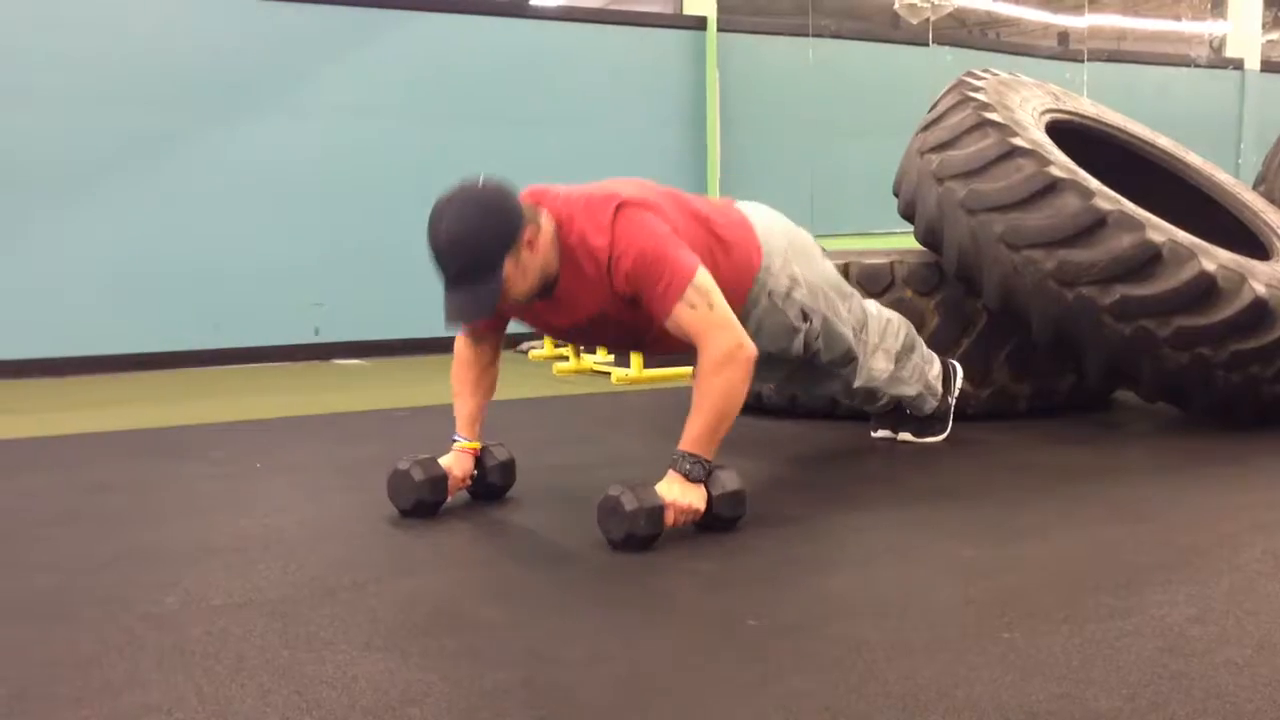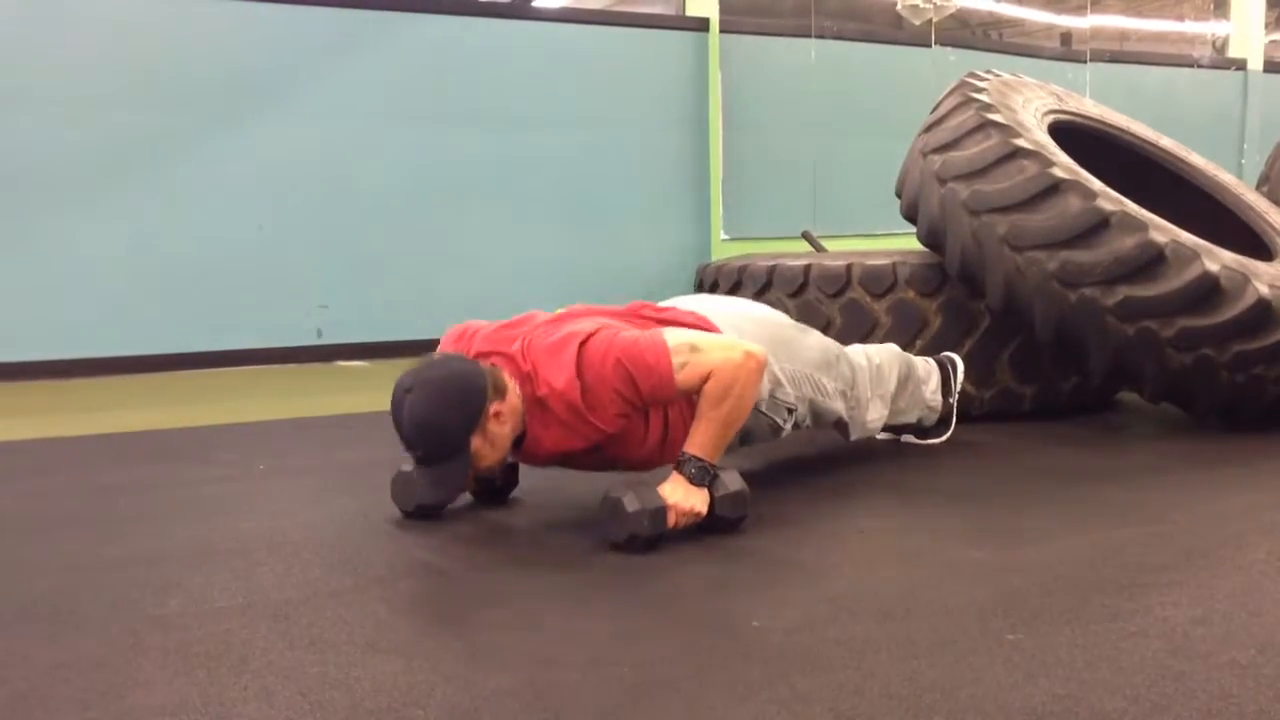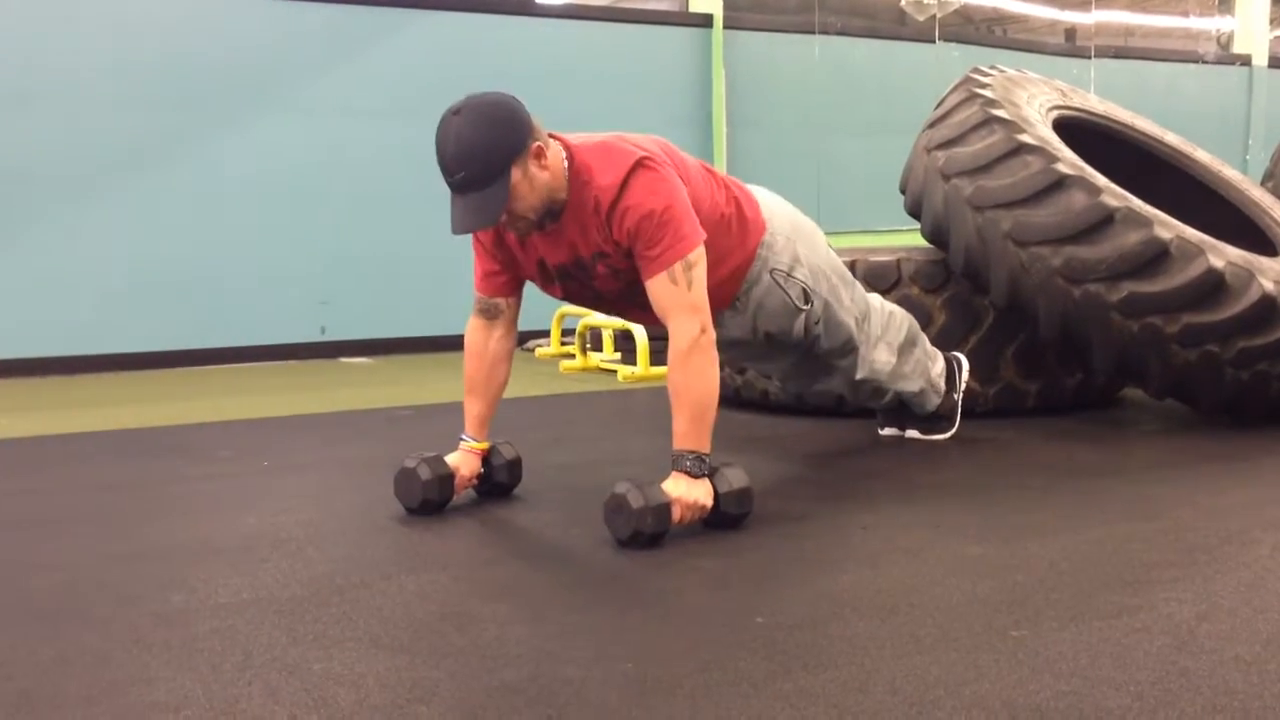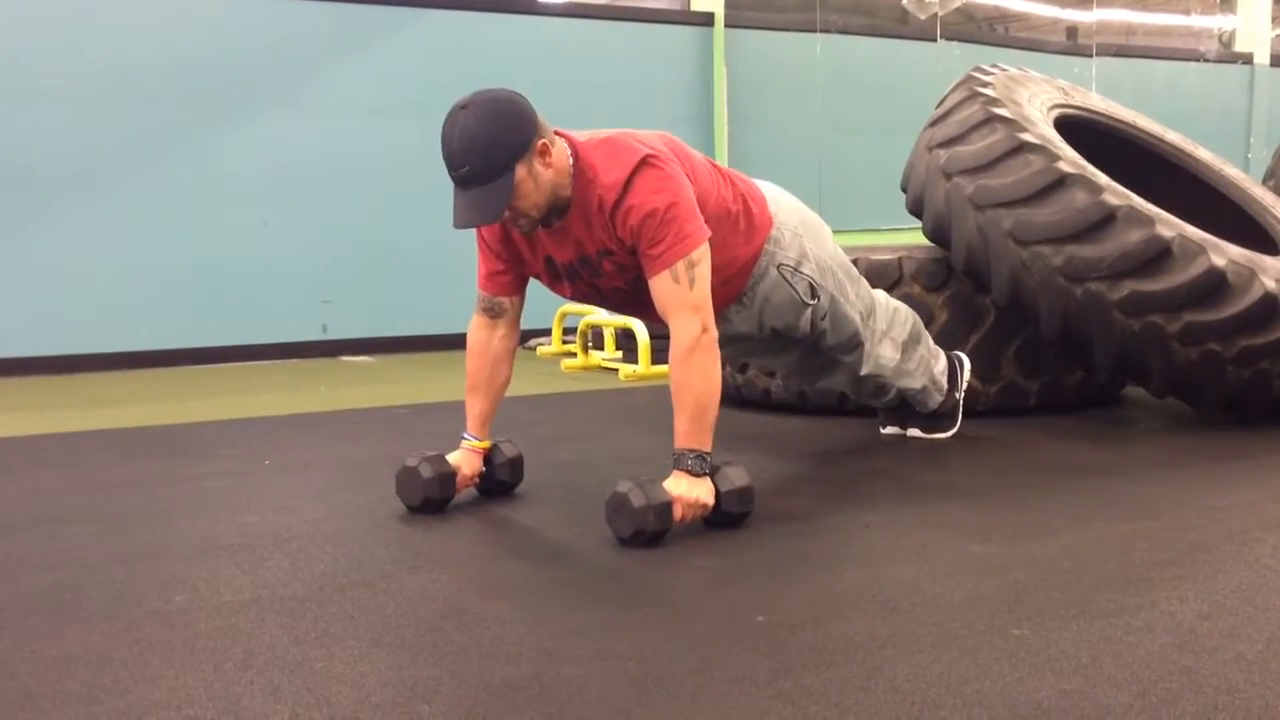
dt=0.7s
person 1, frame 1
left shoulder: (623, 242)
right shoulder: (495, 261)
left elbow: (731, 351)
right elbow: (476, 340)
left wrist: (687, 472)
right wrist: (466, 443)
left hip: (758, 273)
left knee: (858, 349)
right knee: (817, 368)
left ankle: (932, 385)
right ankle: (895, 403)
person 1, frame 2
left shoulder: (588, 376)
right shoulder: (465, 360)
left elbow: (741, 362)
left wrist: (691, 473)
right wrist: (459, 467)
left hip: (736, 359)
right hip: (674, 343)
left knee: (849, 390)
left ankle: (931, 384)
right ankle: (908, 397)
person 1, frame 3
left shoulder: (633, 185)
right shoulder: (500, 213)
left elbow: (692, 332)
right elbow: (491, 322)
left wrist: (690, 468)
right wrist: (473, 444)
left hip: (762, 257)
right hip: (713, 303)
left knee: (862, 339)
right knee: (815, 369)
left ankle: (938, 381)
right ankle: (904, 400)
person 1, frame 4
left shoulder: (638, 184)
right shoulder: (504, 212)
left elbow: (694, 332)
right elbow: (494, 321)
left wrist: (691, 467)
right wrist: (474, 443)
left hip: (769, 253)
right hip: (710, 295)
left knee: (866, 337)
right knee: (819, 364)
left ankle: (939, 381)
right ankle: (905, 393)
